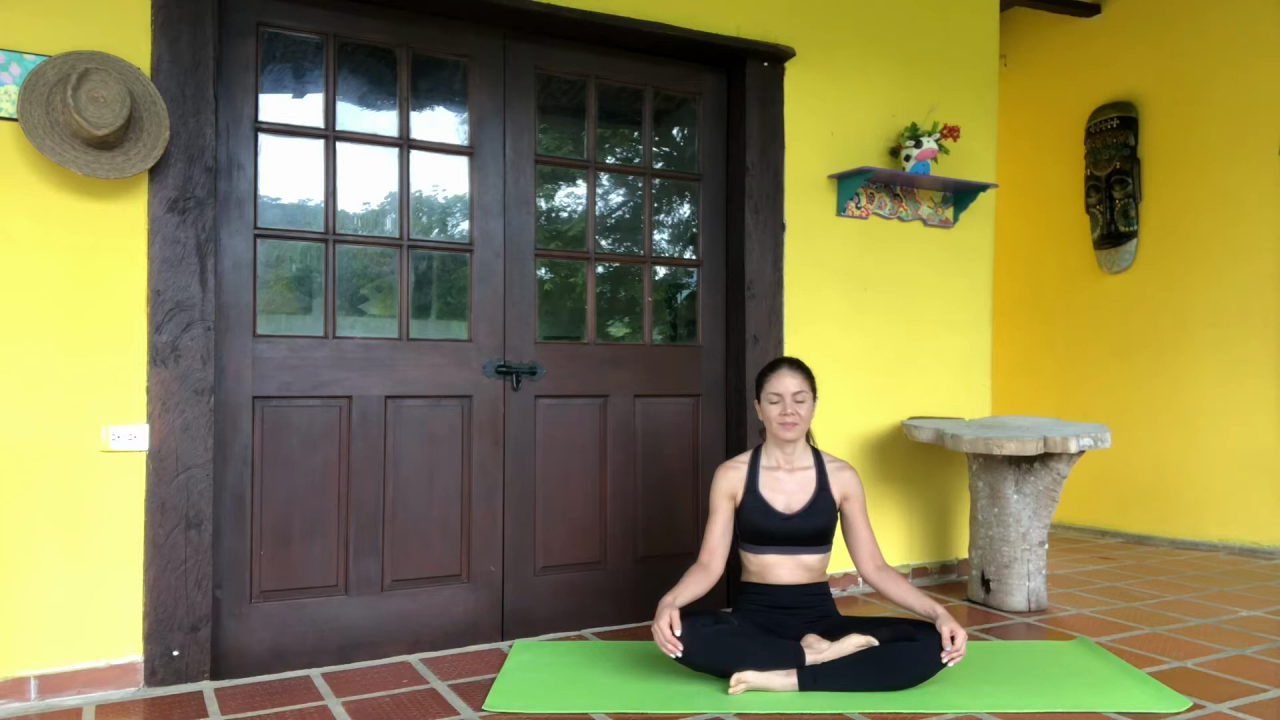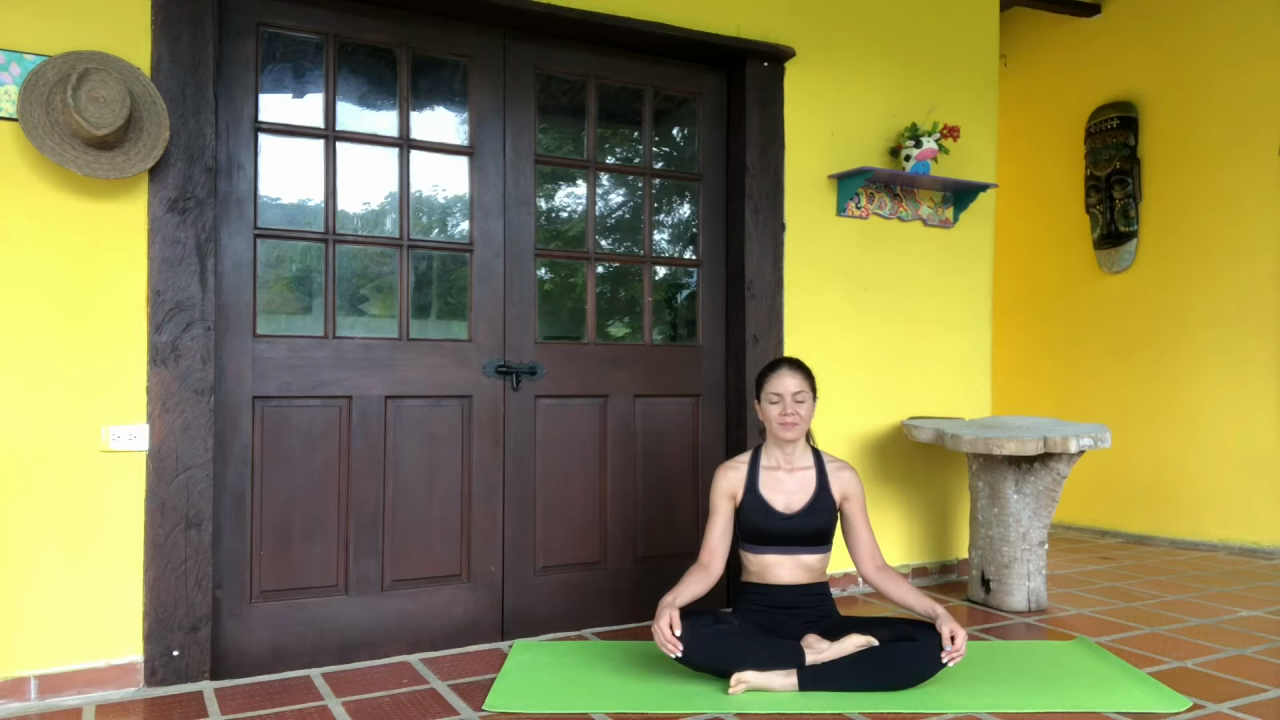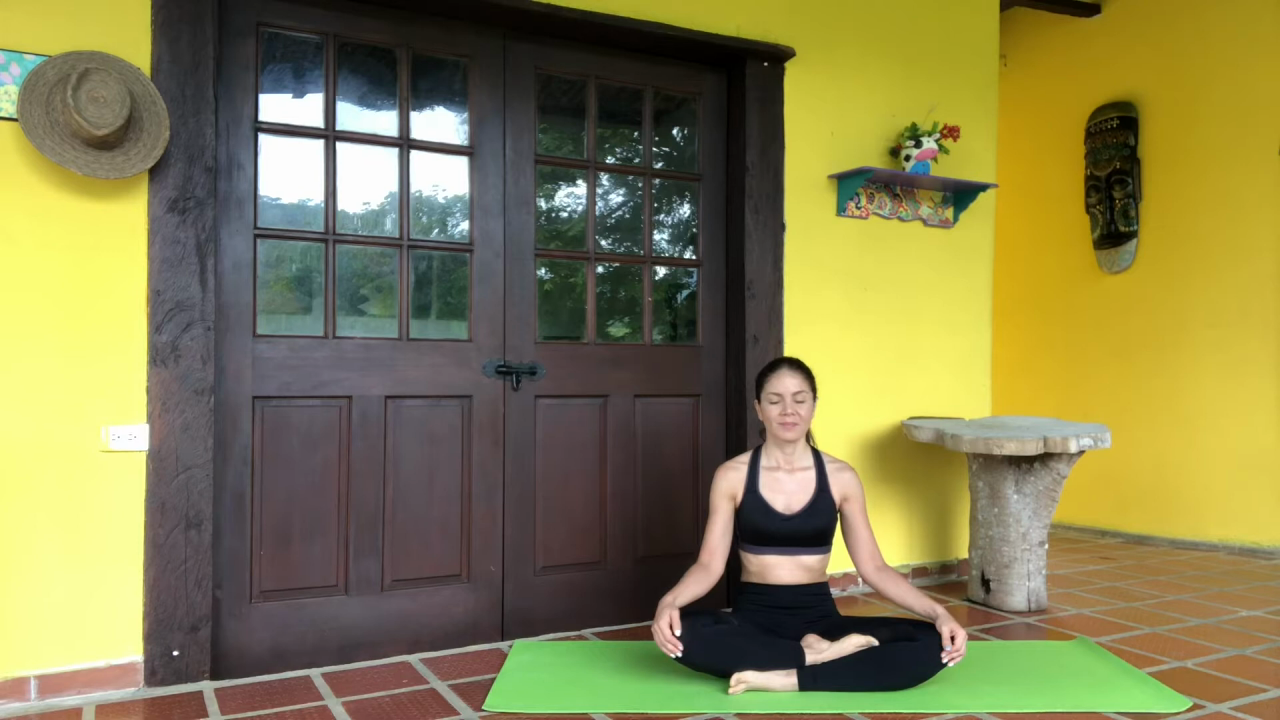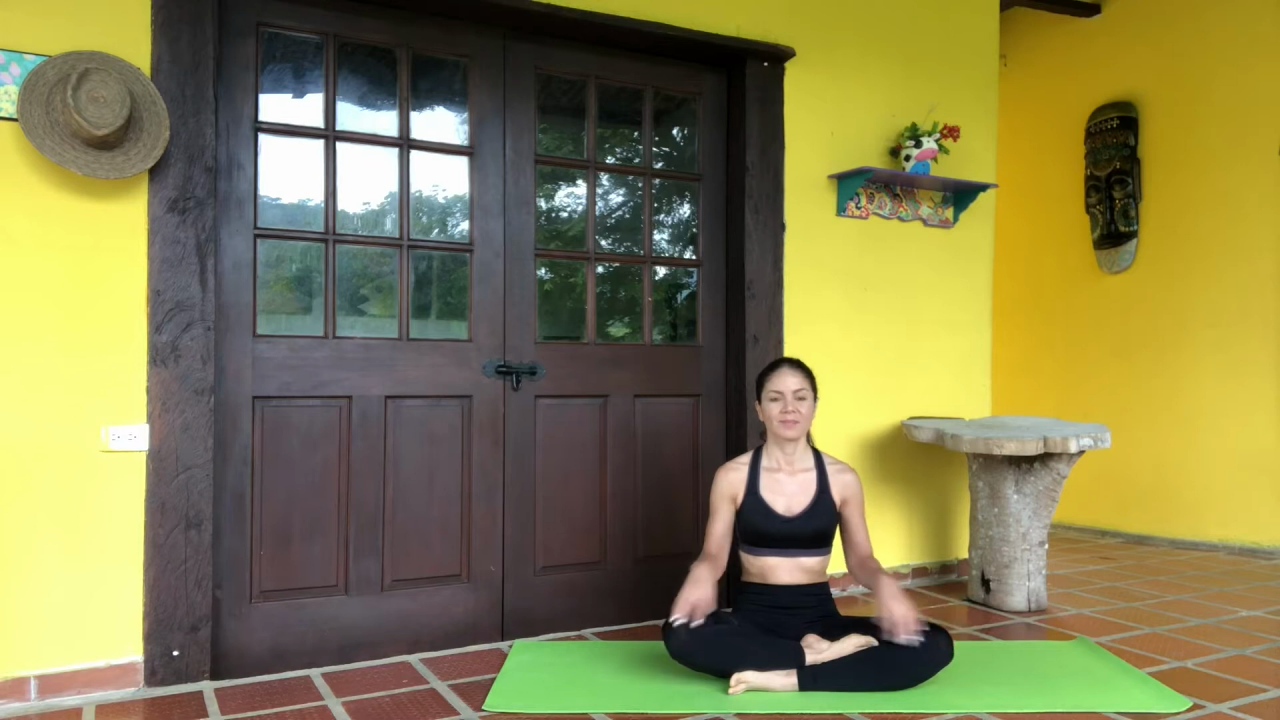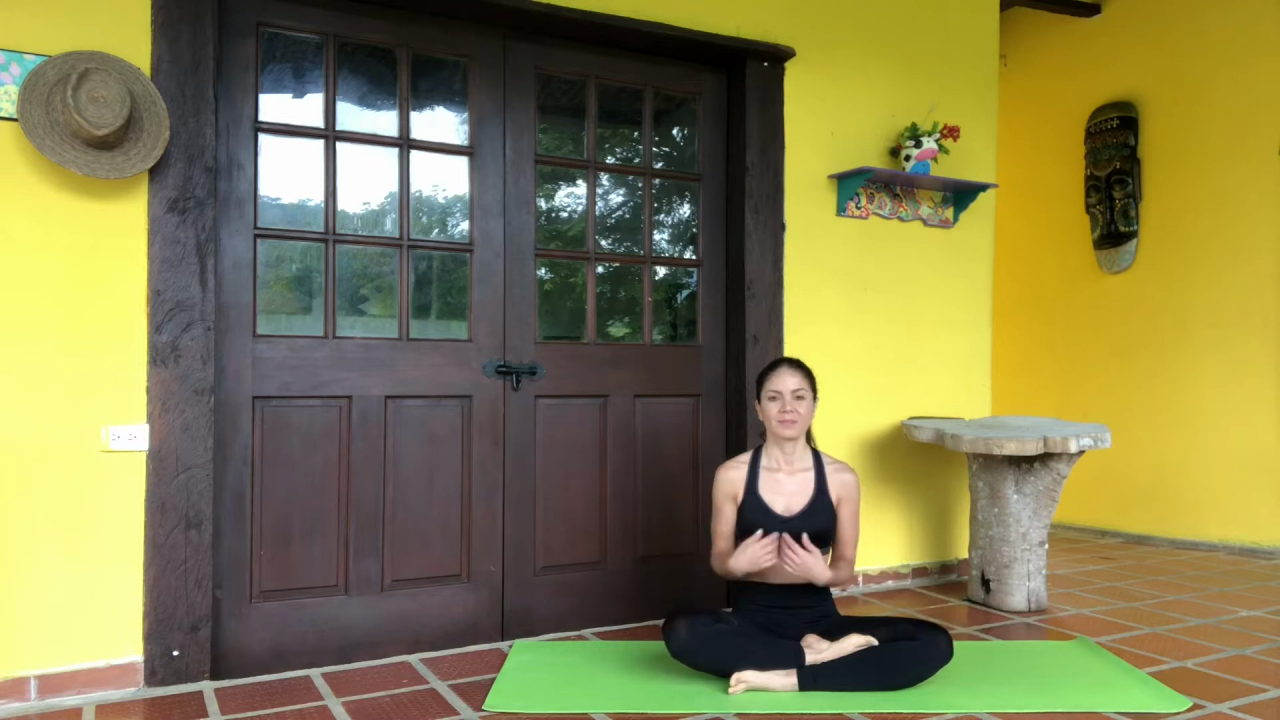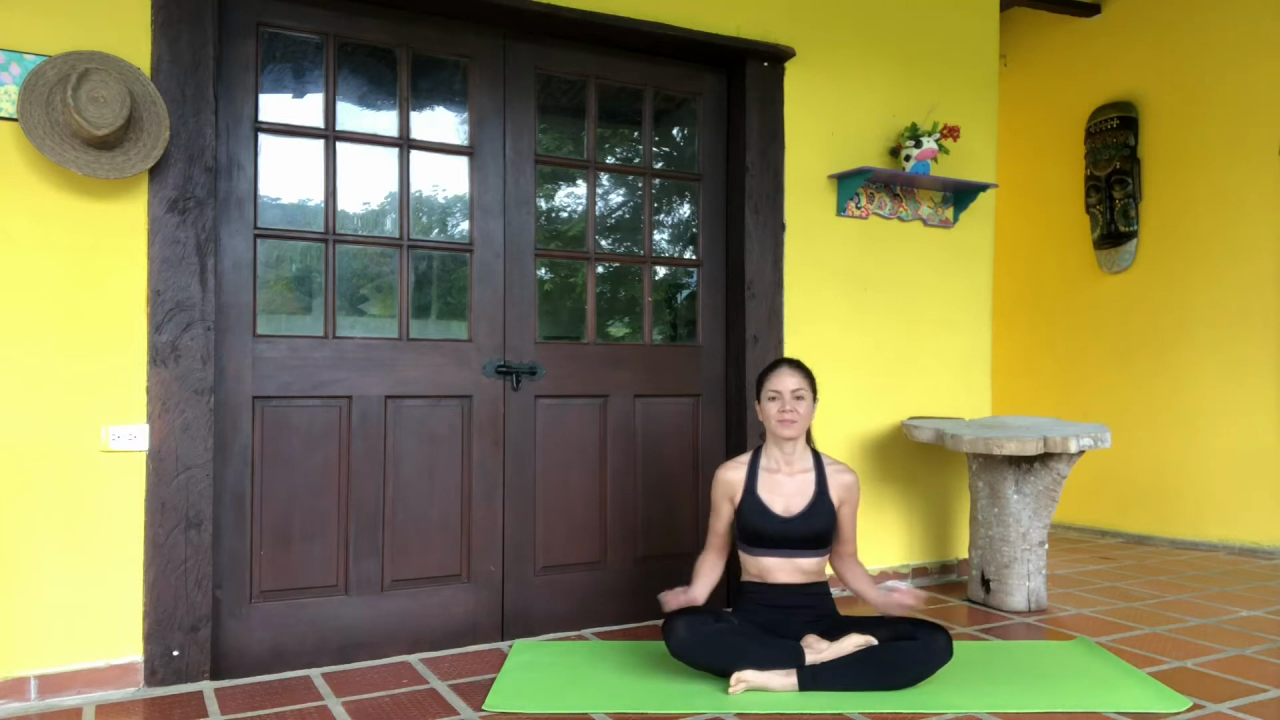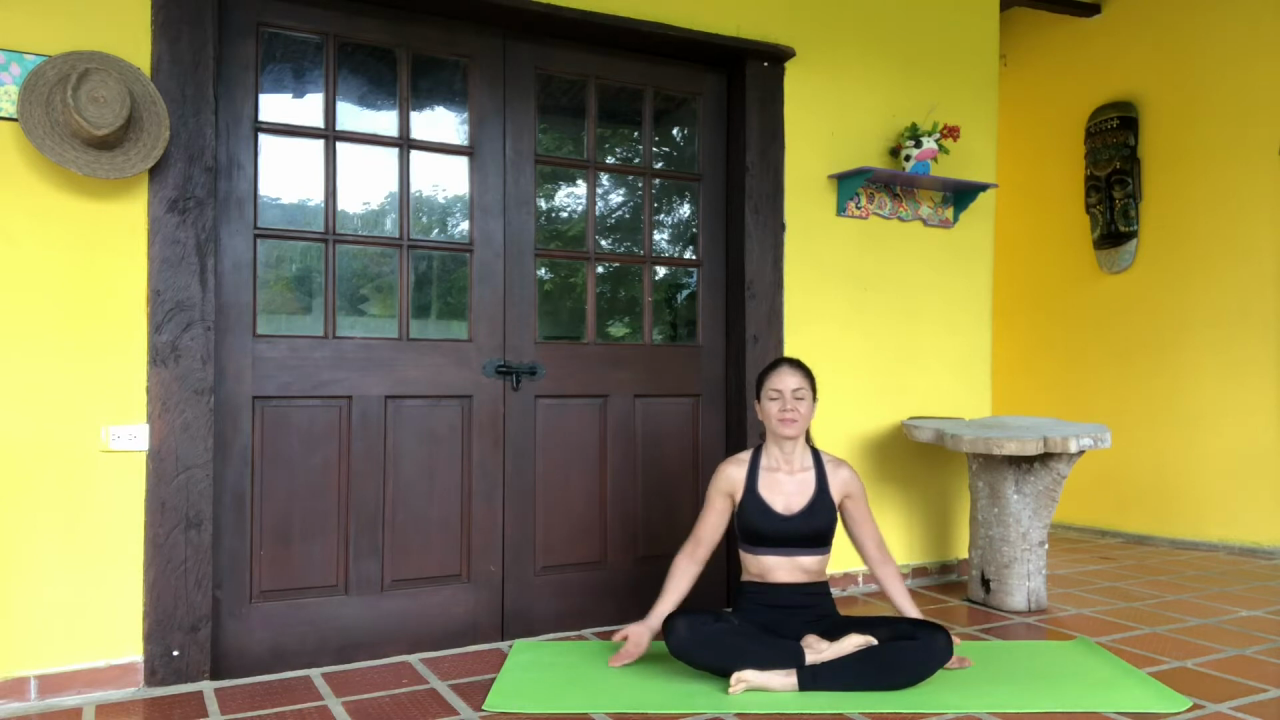
dt=0.3s
person 1, frame 1
left shoulder: (841, 476)
right shoulder: (732, 475)
left elbow: (873, 566)
right elbow: (710, 563)
left wrist: (937, 612)
right wrist: (670, 600)
left hip: (818, 617)
right hip: (753, 617)
left knee: (931, 645)
right knee: (684, 634)
left ankle: (788, 677)
right ankle: (816, 653)
person 1, frame 2
left shoulder: (841, 476)
right shoulder: (732, 475)
left elbow: (873, 566)
right elbow: (710, 564)
left wrist: (938, 612)
right wrist: (669, 602)
left hip: (817, 616)
right hip: (754, 616)
left knee: (932, 645)
right knee: (684, 634)
left ankle: (786, 677)
right ankle: (816, 655)
person 1, frame 3
left shoulder: (841, 477)
right shoulder: (732, 475)
left elbow: (873, 567)
right elbow: (710, 564)
left wrist: (937, 612)
right wrist: (670, 601)
left hip: (818, 617)
right hip: (753, 618)
left knee: (931, 646)
right knee: (686, 634)
left ankle: (789, 677)
right ankle: (815, 654)
person 1, frame 4
left shoulder: (842, 478)
right shoulder: (733, 476)
left elbow: (862, 558)
right elbow: (713, 555)
left wrist: (885, 584)
right wrist: (701, 573)
left hip: (818, 617)
right hip: (753, 617)
left knee: (934, 645)
right knee: (682, 632)
left ankle: (788, 677)
right ankle: (816, 655)
person 1, frame 5
left shoulder: (841, 478)
right shoulder: (732, 475)
left elbow: (846, 565)
right elbow: (720, 560)
left wrist: (824, 573)
right wrist: (736, 562)
left hip: (817, 617)
right hip: (753, 617)
left knee: (935, 644)
right knee: (681, 632)
left ankle: (788, 676)
right ankle: (816, 654)
person 1, frame 6
left shoulder: (841, 479)
right shoulder: (732, 476)
left elbow: (844, 561)
right elbow: (715, 552)
left wrist: (884, 598)
right wrist: (693, 596)
left hip: (818, 616)
right hip: (754, 616)
left knee: (934, 643)
right knee: (681, 630)
left ankle: (789, 677)
right ankle: (816, 655)
person 1, frame 7
left shoulder: (840, 476)
right shoulder: (734, 473)
left elbow: (877, 555)
right elbow: (695, 552)
left wrist: (917, 620)
right wrist: (649, 623)
left hip: (818, 615)
right hip: (751, 616)
left knee: (934, 643)
right knee: (682, 630)
left ankle: (785, 676)
right ankle: (815, 654)
